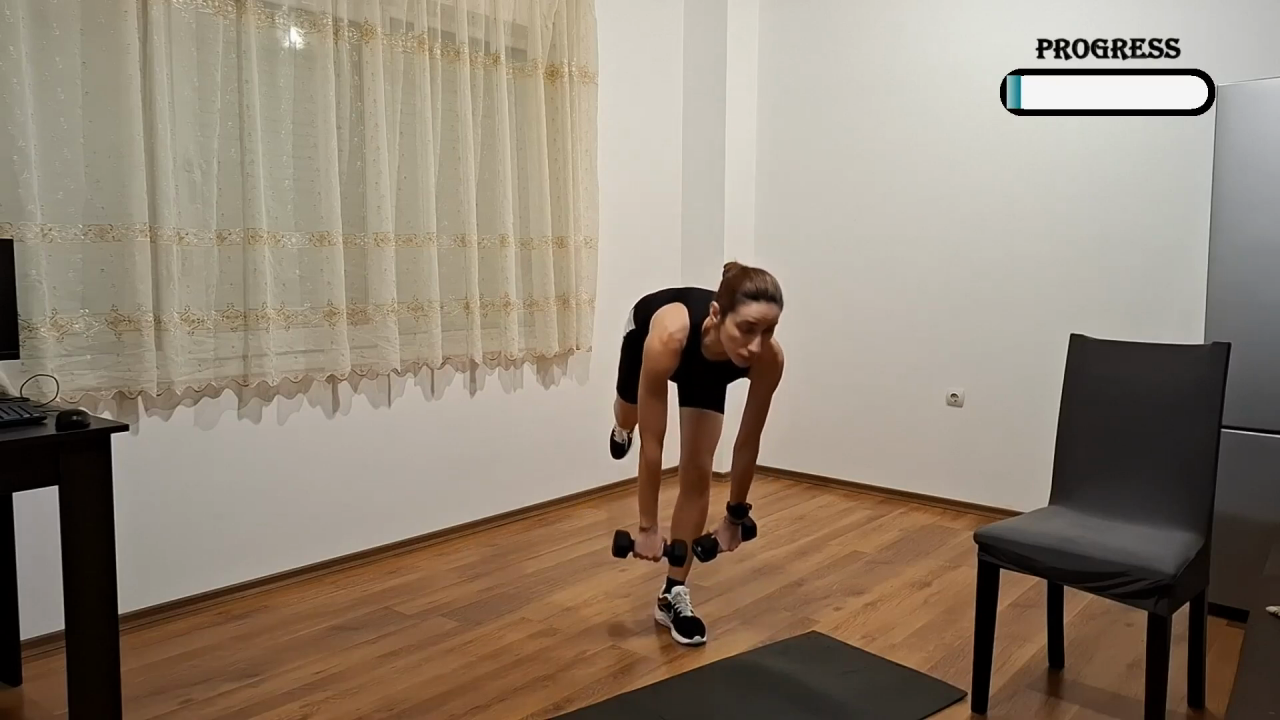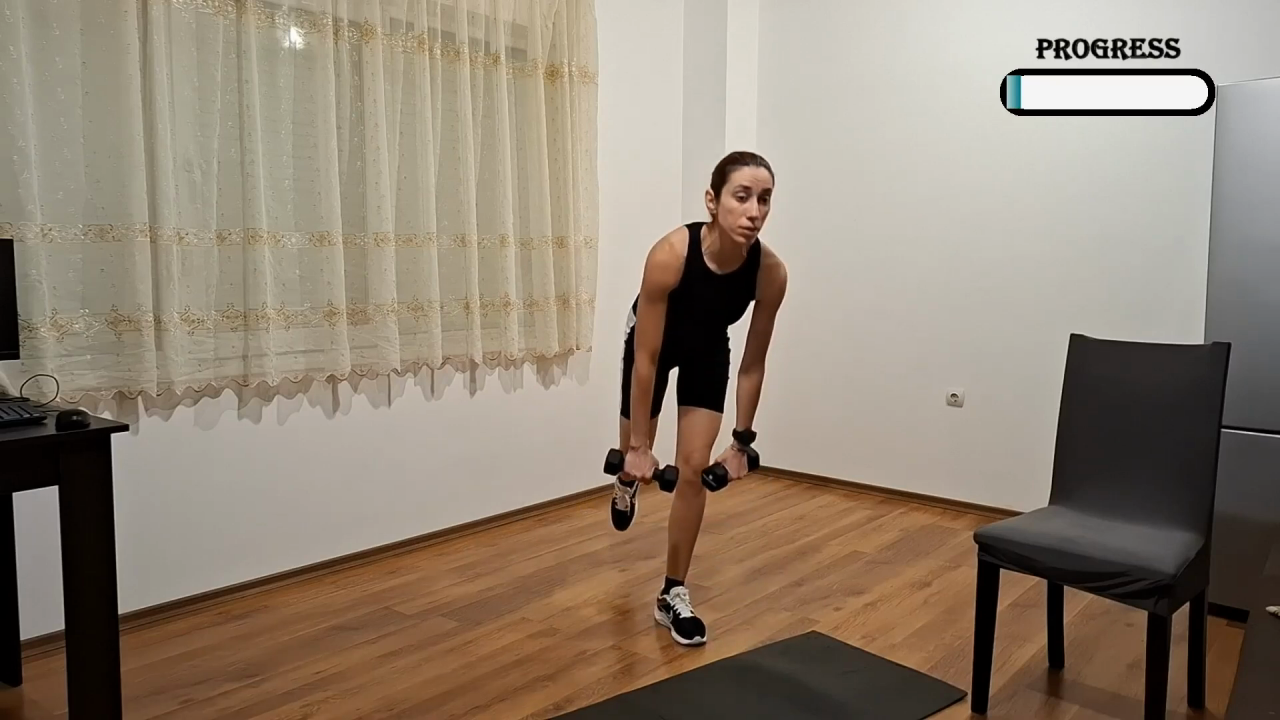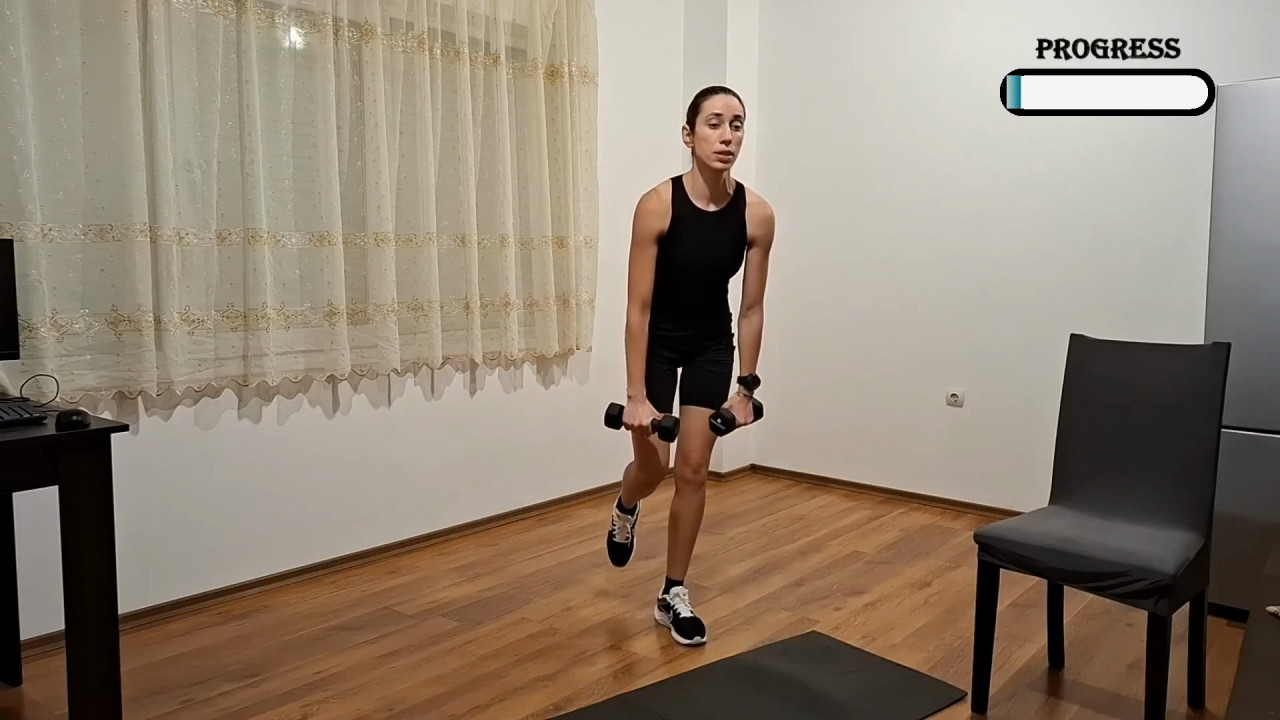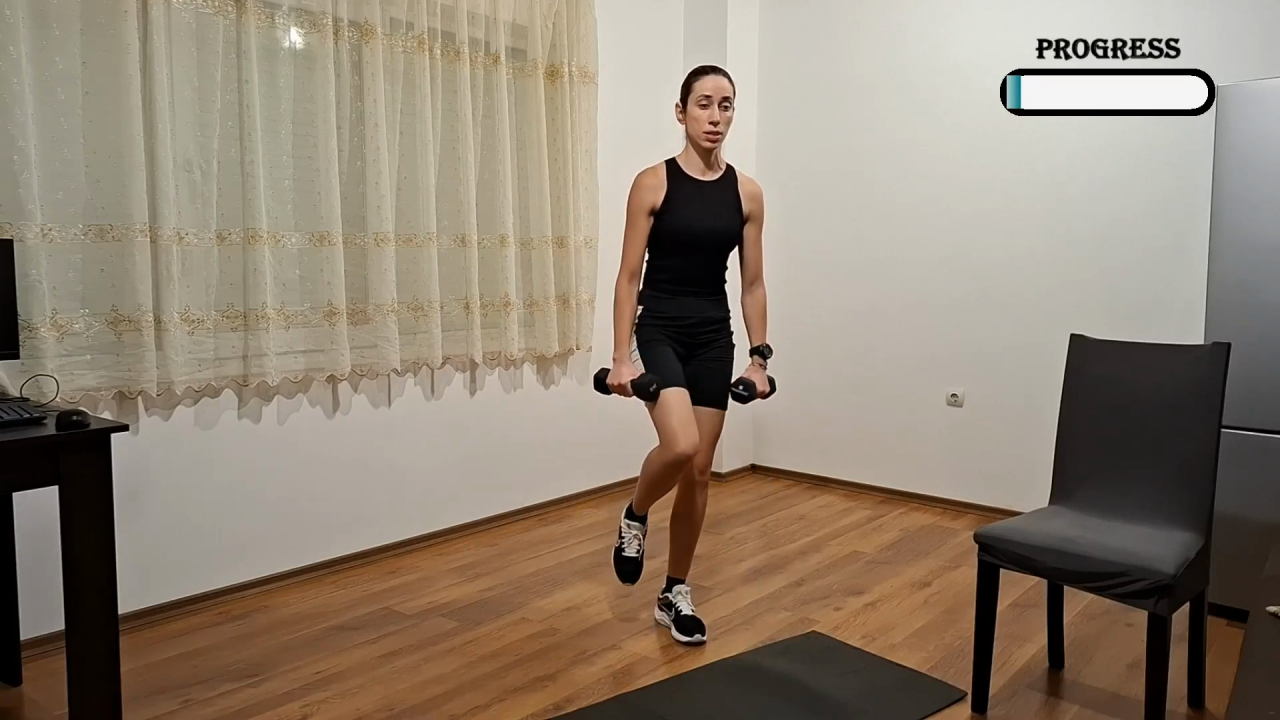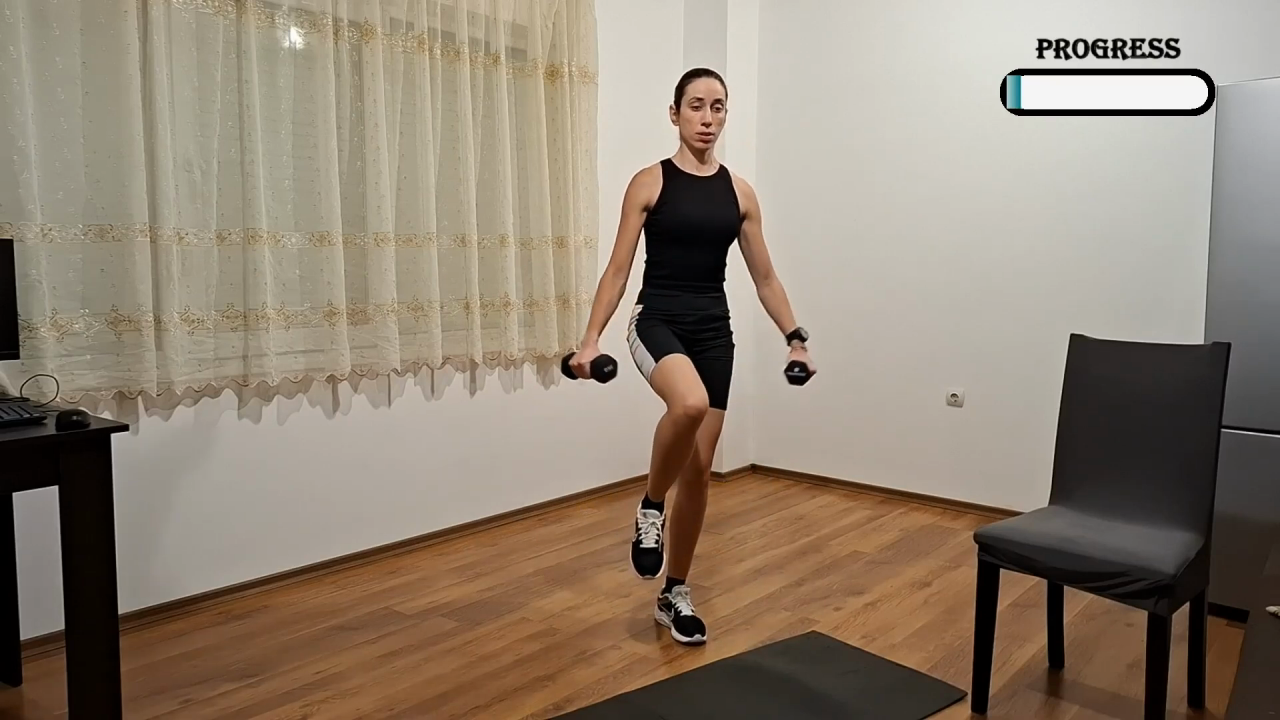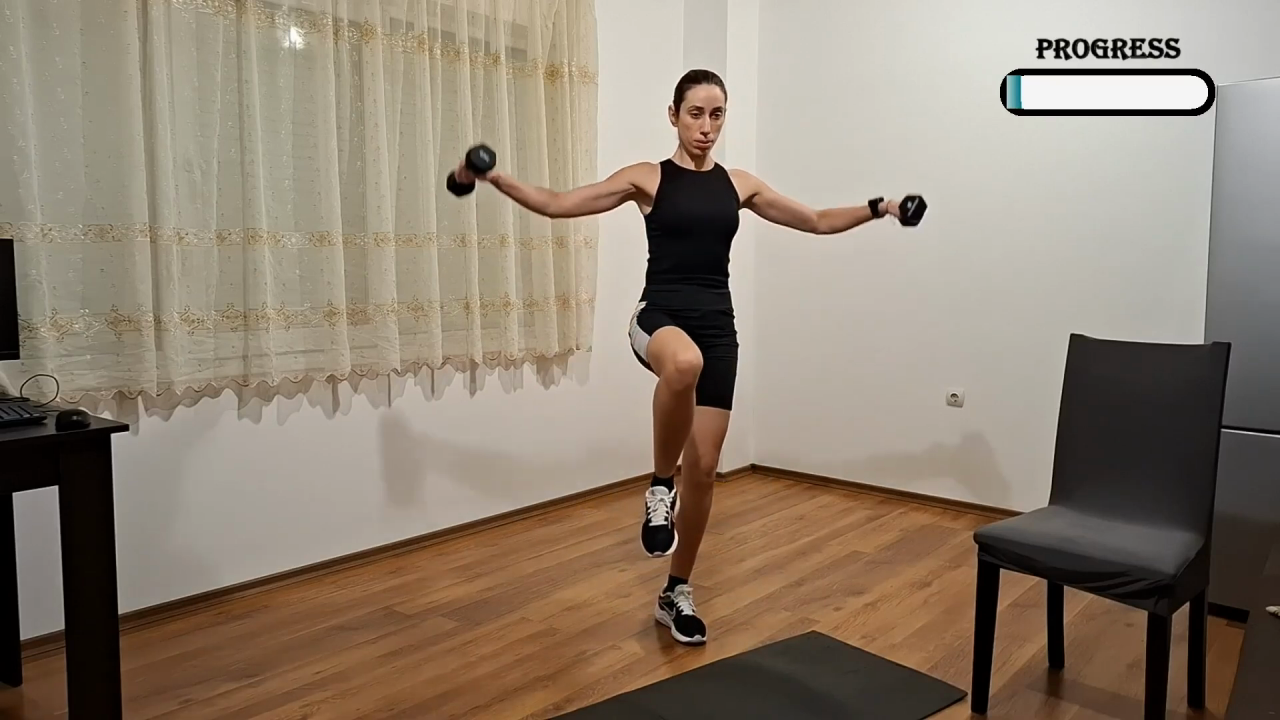
dt=0.4s
person 1, frame 1
left shoulder: (770, 357)
right shoulder: (668, 336)
left elbow: (748, 443)
right elbow: (652, 445)
left wrist: (735, 516)
right wrist: (647, 526)
right hip: (646, 322)
left knee: (698, 475)
right knee: (629, 416)
left ankle: (675, 594)
right ankle: (622, 429)
person 1, frame 2
left shoulder: (771, 272)
right shoulder: (670, 253)
left elbow: (753, 363)
right elbow: (646, 360)
left wrist: (741, 441)
right wrist: (638, 447)
left hip: (707, 354)
right hip: (656, 340)
left knee: (693, 469)
right knee: (637, 463)
left ankle: (673, 594)
right ankle: (628, 481)
person 1, frame 3
left shoulder: (757, 213)
right shoulder: (657, 204)
left elbow: (751, 308)
right elbow: (638, 307)
left wrist: (745, 386)
right wrist: (636, 394)
left hip: (711, 344)
right hip: (658, 341)
left knee: (693, 471)
right knee: (652, 465)
left ankle: (673, 595)
right ankle: (625, 508)
person 1, frame 4
left shoulder: (747, 191)
right shoulder: (653, 182)
left elbow: (752, 283)
right elbow: (629, 276)
left wrist: (759, 355)
right wrist: (621, 356)
left hip: (713, 336)
right hip: (657, 329)
left knee: (699, 470)
right knee: (680, 447)
left ankle: (675, 594)
right ankle: (635, 515)
person 1, frame 5
left shoulder: (739, 190)
right shoulder: (649, 181)
left elbow: (764, 275)
right elbow: (618, 269)
left wrist: (794, 336)
right wrist: (591, 339)
left hip: (714, 330)
right hip: (657, 322)
left knee: (699, 469)
right knee: (690, 405)
left ankle: (675, 594)
right ankle: (650, 504)
person 1, frame 6
left shoulder: (739, 183)
right shoulder: (647, 177)
left elbow: (816, 220)
right elbow: (559, 204)
left wrist: (877, 210)
right wrist: (496, 180)
left hip: (719, 327)
right hip: (659, 316)
left knee: (704, 469)
right knee: (683, 364)
left ankle: (676, 594)
right ankle: (660, 484)
